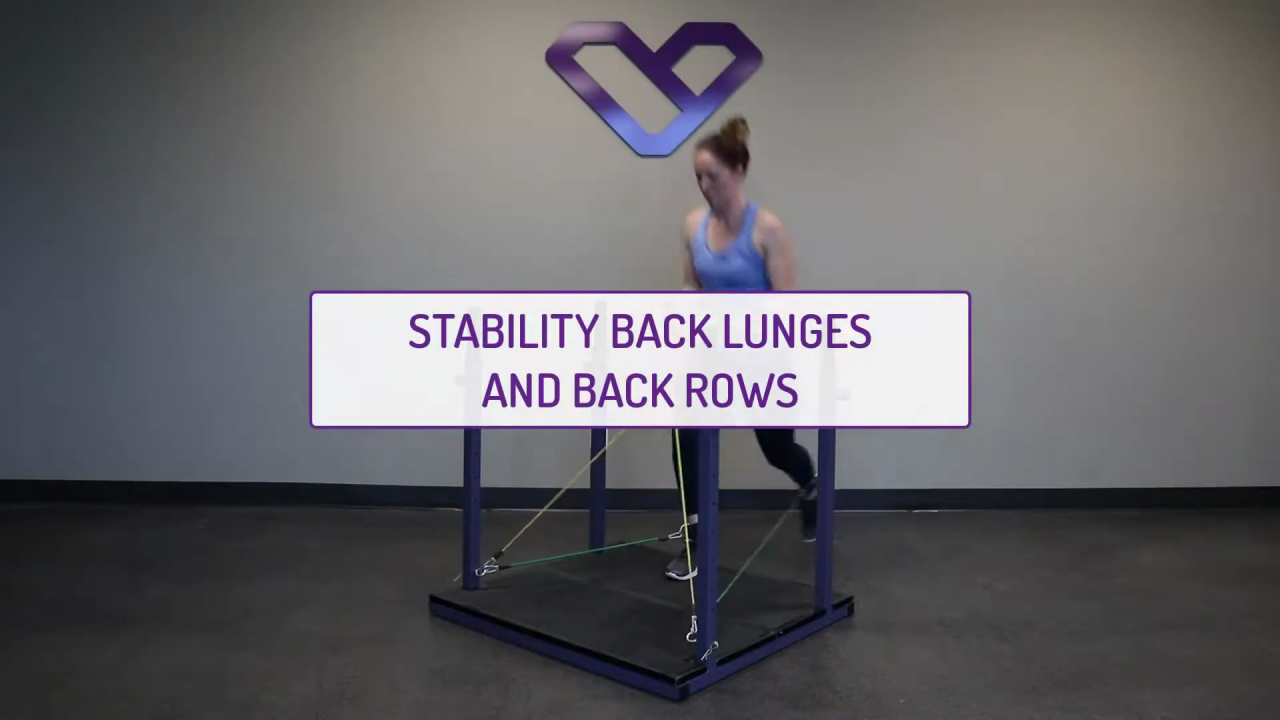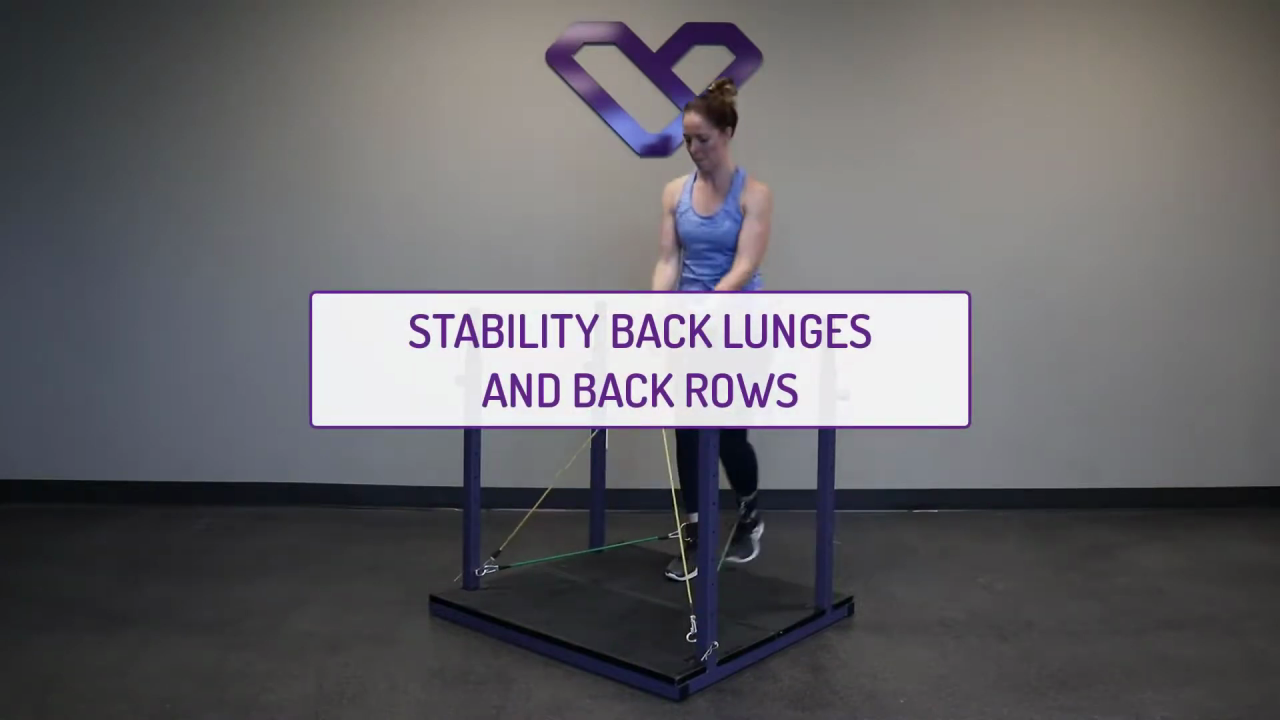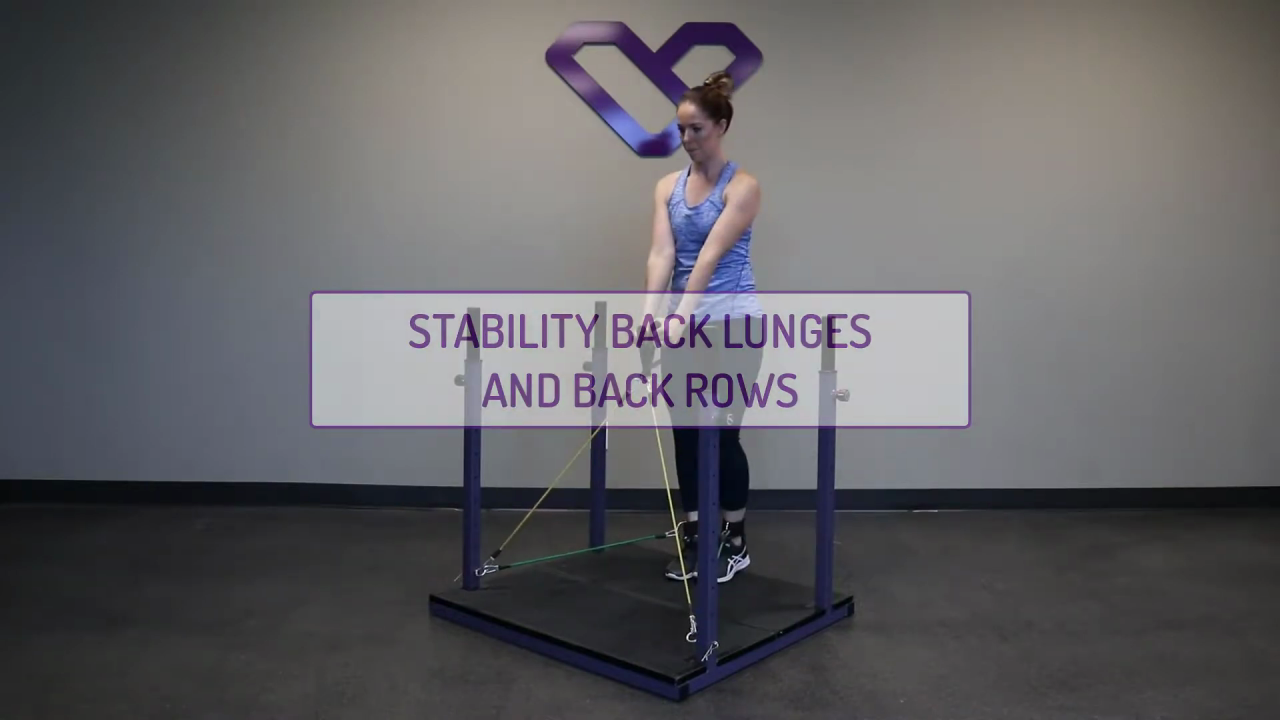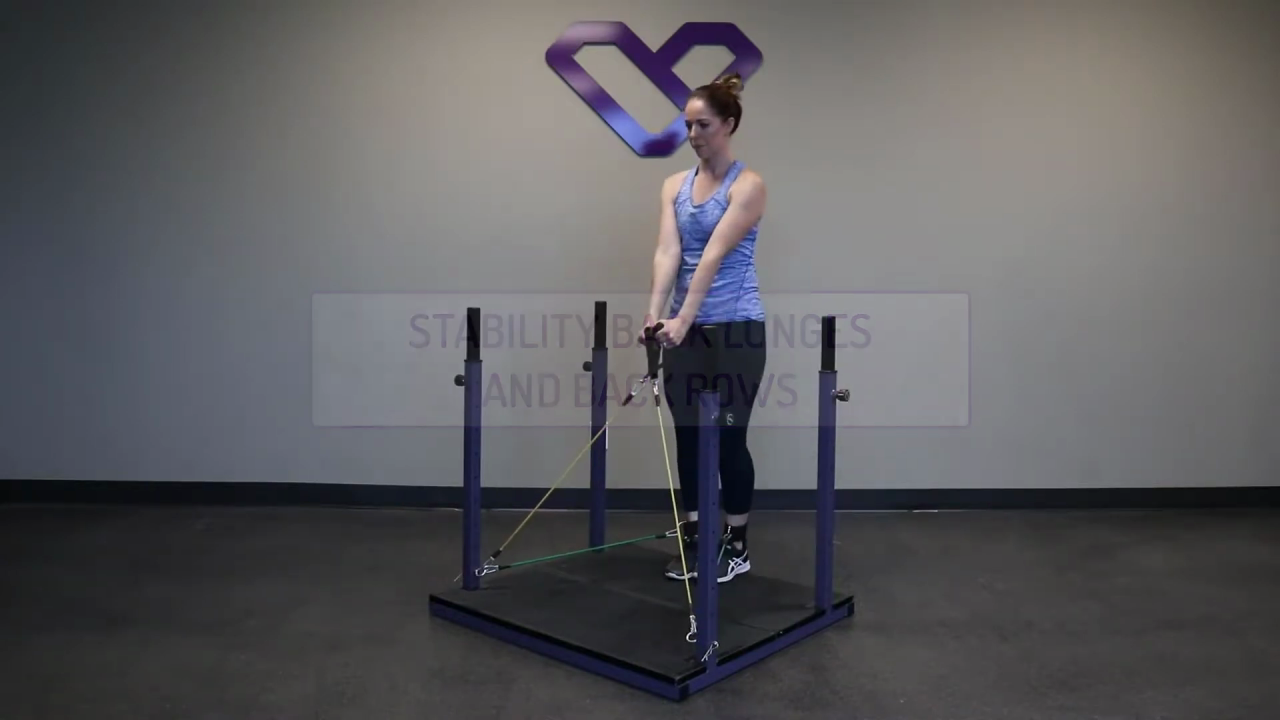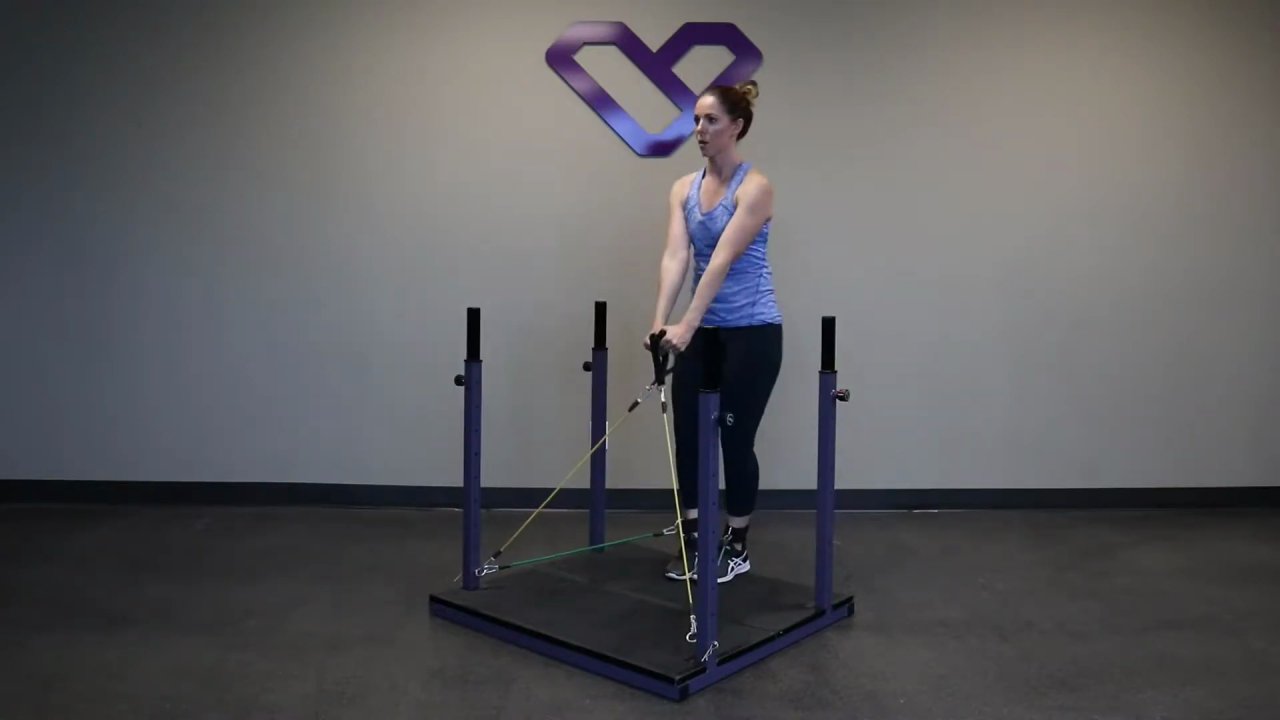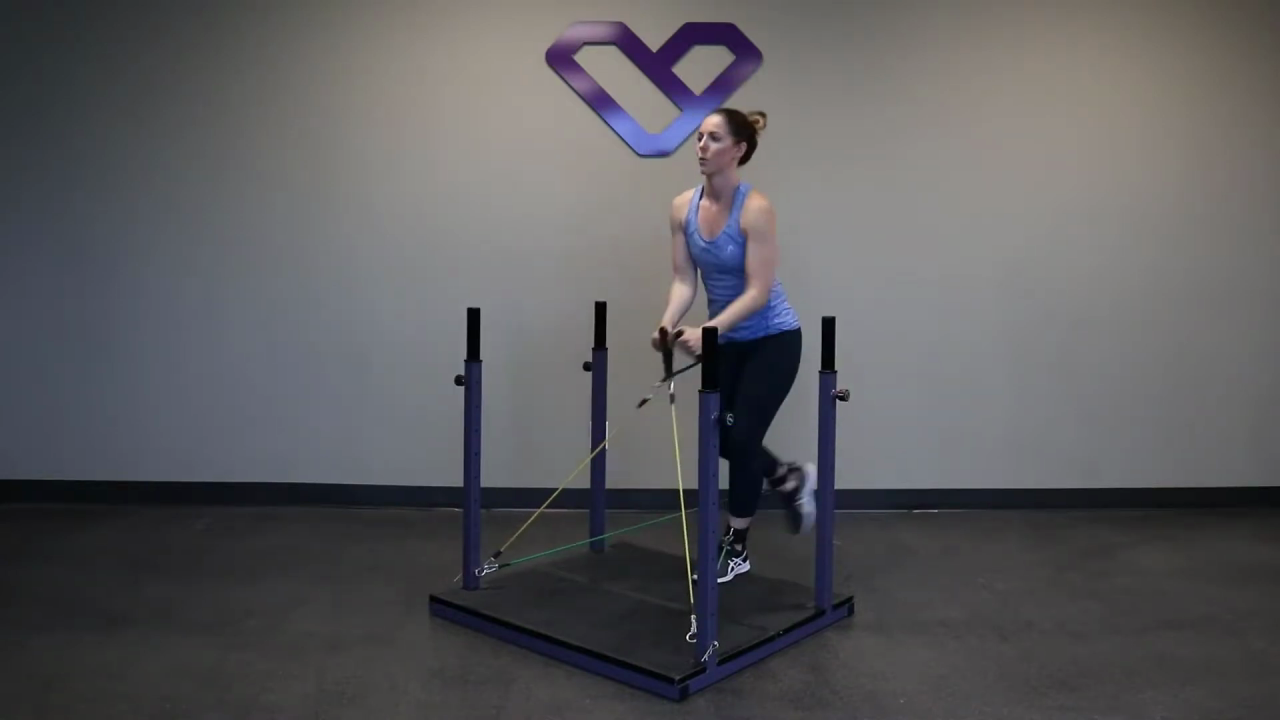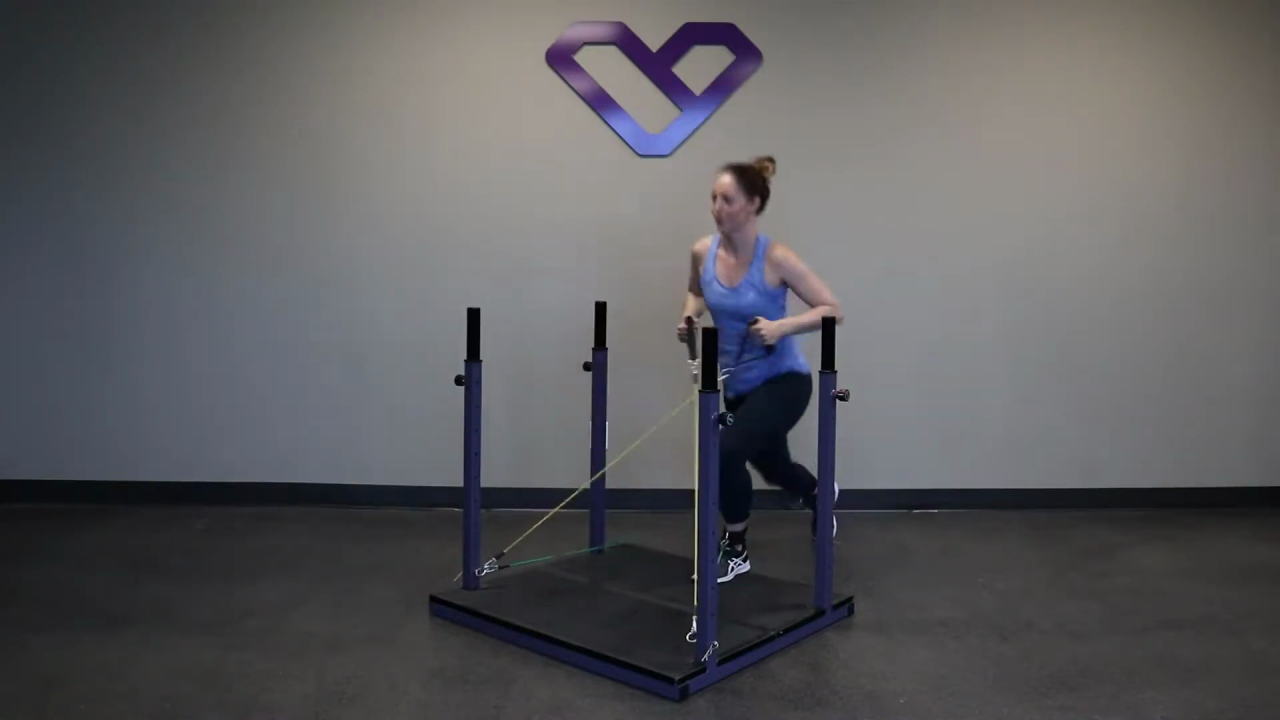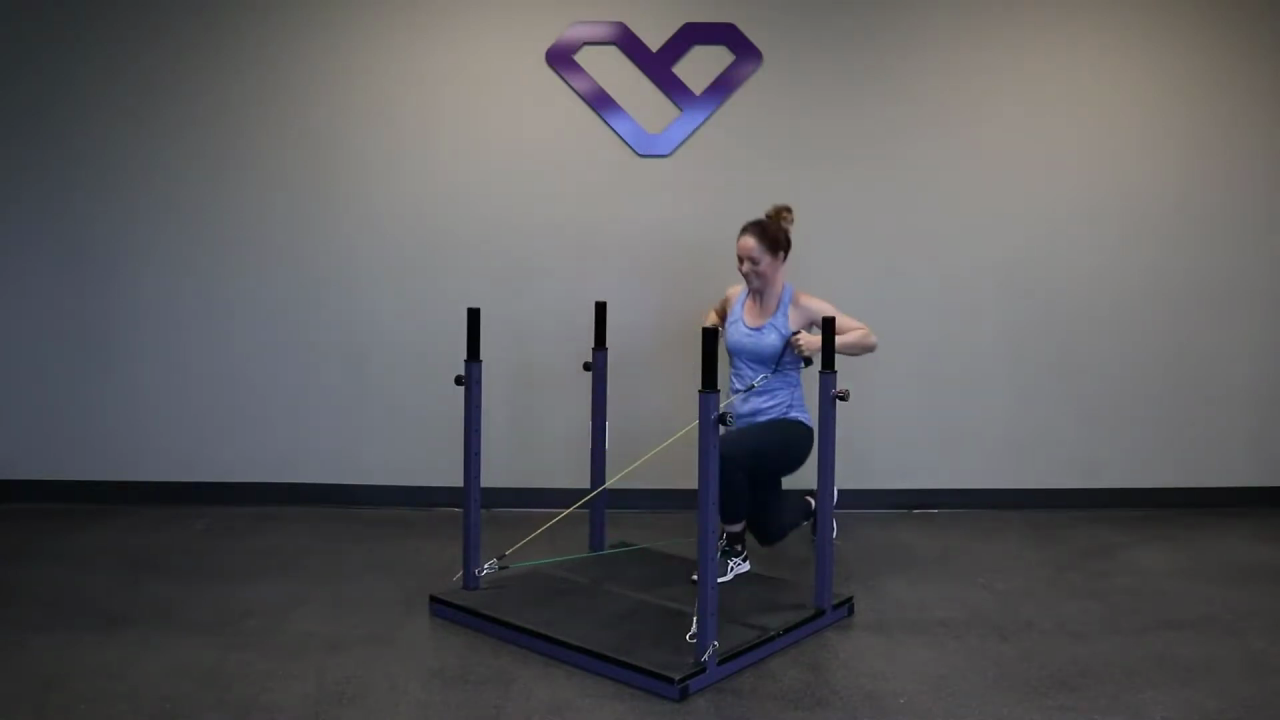
dt=0.3s
person 1, frame 1
left shoulder: (766, 227)
right shoulder: (693, 225)
right elbow: (692, 290)
left knee: (778, 449)
right knee: (684, 432)
left ankle: (811, 491)
right ankle: (695, 539)
person 1, frame 2
left shoulder: (753, 193)
right shoulder: (674, 192)
left elbow: (744, 268)
right elbow: (668, 261)
left knee: (728, 434)
right knee: (688, 434)
left ankle: (749, 516)
right ankle: (693, 537)
person 1, frame 3
left shoulder: (742, 187)
right shoulder: (667, 187)
left elbow: (711, 257)
right elbow: (662, 253)
left wrist: (680, 316)
right wrist: (650, 314)
left hip: (731, 324)
right hip: (682, 325)
left knee: (721, 434)
right knee: (685, 434)
left ankle: (735, 541)
right ankle: (692, 538)
person 1, frame 4
left shoulder: (748, 185)
right shoulder: (675, 185)
left elbow: (714, 255)
right elbow: (668, 252)
left wrist: (684, 319)
right wrist: (655, 314)
left hip: (735, 326)
right hip: (686, 326)
left knee: (728, 438)
right knee: (687, 435)
left ankle: (736, 545)
right ankle: (692, 539)
person 1, frame 5
left shoulder: (755, 186)
right shoulder: (684, 187)
left elbow: (722, 262)
right elbow: (675, 256)
left wrist: (686, 325)
right wrist: (660, 320)
left hip: (752, 328)
right hip: (702, 327)
left knee: (735, 438)
right knee: (686, 432)
left ankle: (736, 545)
right ankle: (693, 537)
person 1, frame 6
left shoulder: (754, 209)
right shoulder: (683, 208)
left elbow: (759, 292)
right elbow: (683, 282)
left wrist: (707, 329)
right wrist: (668, 322)
left hip: (772, 339)
right hip: (726, 341)
left knee: (739, 438)
right knee: (730, 438)
left ankle: (735, 549)
right ankle: (793, 481)
person 1, frame 7
left shoulder: (776, 258)
right shoulder: (702, 252)
left elbow: (833, 311)
left wrist: (782, 326)
right wrist: (691, 317)
left hip: (783, 380)
right hip: (737, 382)
left knee: (728, 450)
right knee: (771, 466)
left ankle: (734, 549)
right ankle: (820, 495)
person 1, frame 8
left shoulder: (801, 306)
right shoulder: (733, 297)
left elbow: (869, 339)
right elbow: (716, 315)
left wrist: (822, 343)
right wrist: (711, 331)
left hip: (787, 428)
right hip: (747, 429)
left knee: (725, 453)
right knee: (769, 528)
left ankle: (733, 552)
right ankle: (815, 503)
